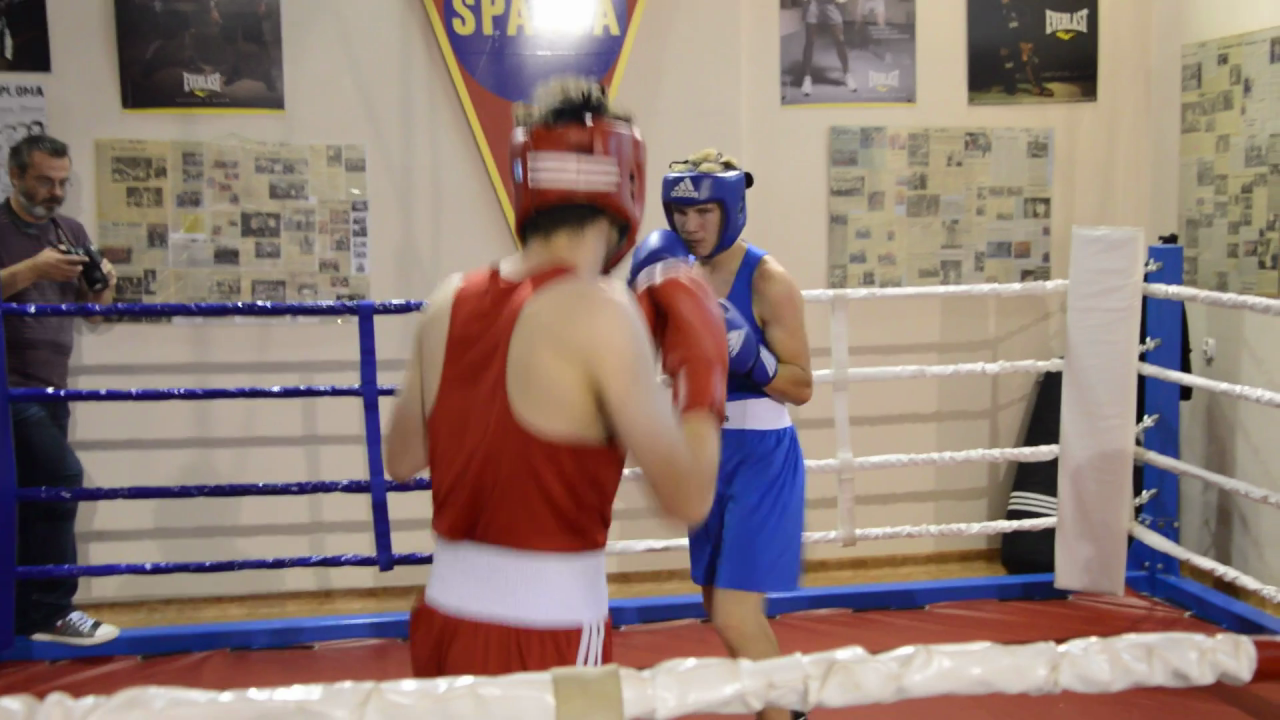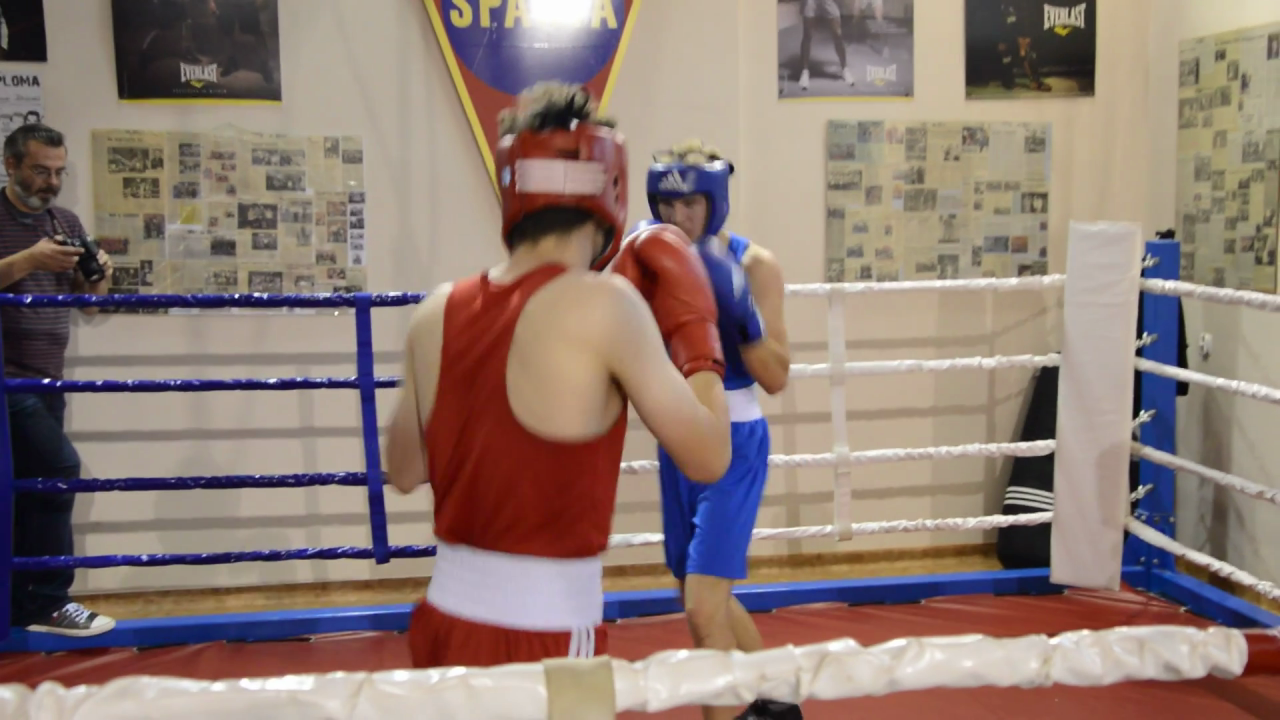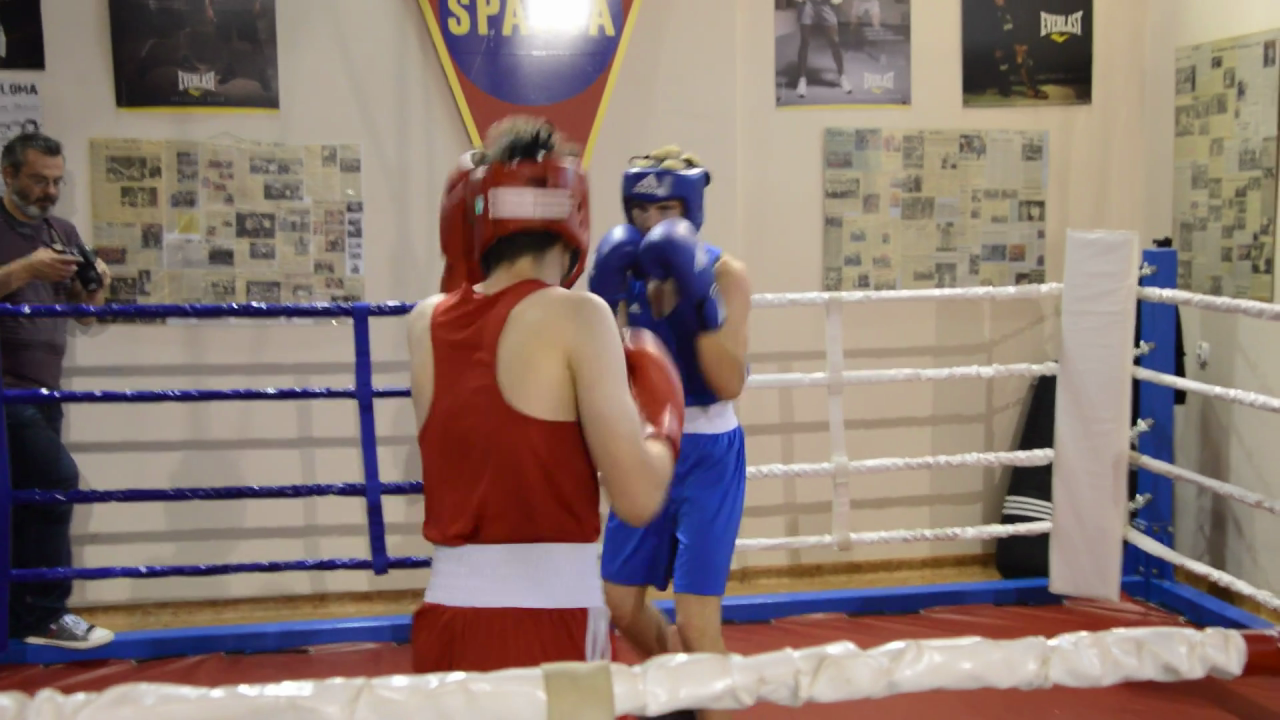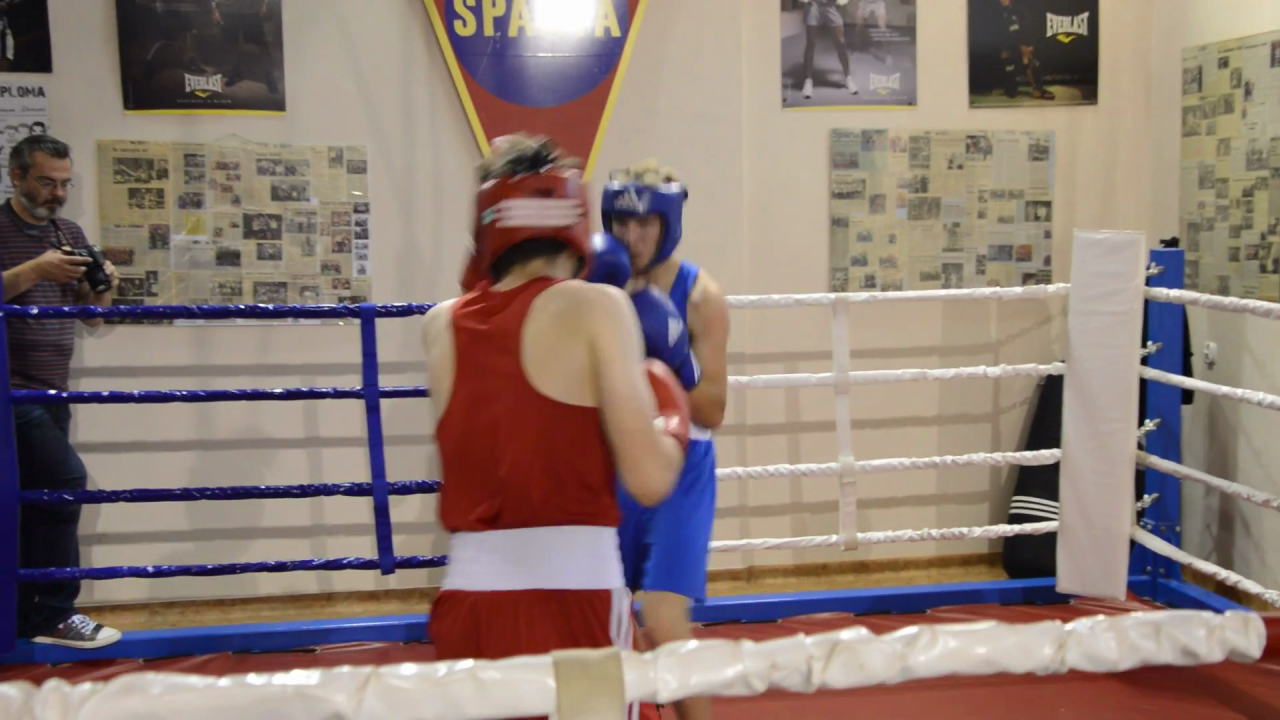
dt=0.2s
person 1, frame 1
left shoulder: (450, 303)
right shoulder: (599, 310)
left elbow: (401, 460)
right elbow: (688, 500)
right wrist: (703, 372)
left hip: (449, 624)
right hip: (545, 637)
person 1, frame 2
left shoulder: (436, 313)
right shoulder: (599, 305)
right elbow: (708, 458)
right wrist: (692, 326)
left hip: (447, 625)
right hip: (540, 643)
person 1, frame 3
left shoulder: (424, 323)
right shoulder: (576, 316)
right elbow: (637, 499)
left wrist: (459, 262)
right wrist: (662, 417)
left hip: (446, 623)
right hip: (552, 628)
person 1, frame 4
left shoulder: (442, 324)
right shoulder: (597, 307)
right elbow: (648, 479)
left wrist: (482, 265)
right wrist: (673, 424)
left hip: (468, 612)
right hip: (572, 610)
person 2, frame 1
left shoulder: (768, 280)
left elbow: (801, 387)
left wrist: (744, 355)
left hip: (761, 456)
left knee: (736, 620)
right knee: (719, 607)
person 2, frame 2
left shoulder: (754, 265)
left elbow: (776, 376)
left wrist: (737, 307)
left hip: (733, 445)
left knee: (703, 606)
right knee: (709, 597)
person 2, frame 3
left shoulder: (723, 273)
right shoulder: (630, 267)
left elbow: (729, 384)
left wrist: (700, 297)
right wrist: (609, 300)
left hip: (707, 457)
left knee: (696, 621)
right knee: (620, 603)
person 2, frame 4
left shoulder: (701, 296)
right shoulder: (604, 284)
left elbow: (712, 414)
left wrist: (673, 355)
left hip: (677, 469)
left knee: (664, 625)
person 3, frame 1
left shoulder: (72, 232)
left elbow: (94, 313)
left wrist: (104, 285)
left hip: (51, 389)
right knee: (61, 477)
right ankle: (51, 610)
person 3, frame 2
left shoulder: (67, 223)
left elbow: (88, 304)
left wrist: (100, 276)
left hip: (46, 379)
right knee: (57, 468)
right ankle: (47, 601)
person 3, frame 3
left shoulder: (64, 232)
left elbow: (85, 314)
left wrist: (97, 286)
left hip: (44, 390)
right knee: (57, 478)
right ankle: (45, 614)
person 3, frame 4
left shoulder: (71, 233)
left elbow: (92, 315)
left wrist: (105, 287)
left hip: (51, 391)
right knee: (64, 479)
right ankle: (53, 613)
